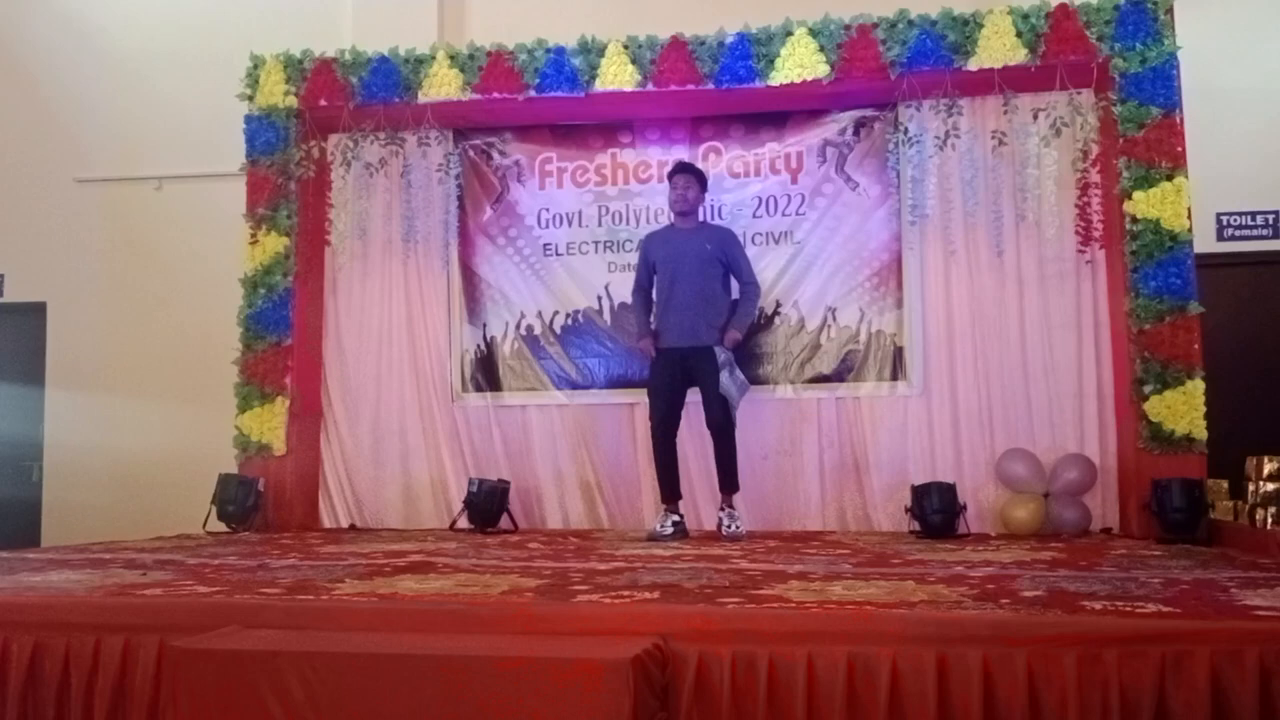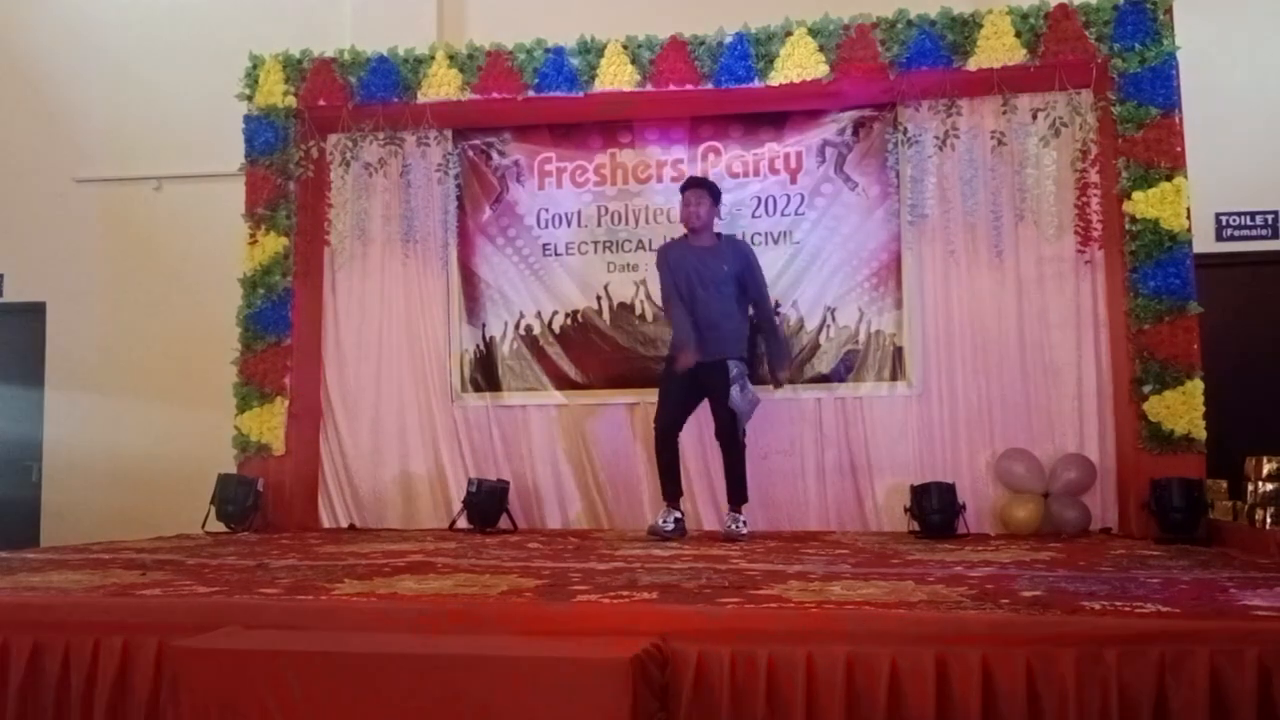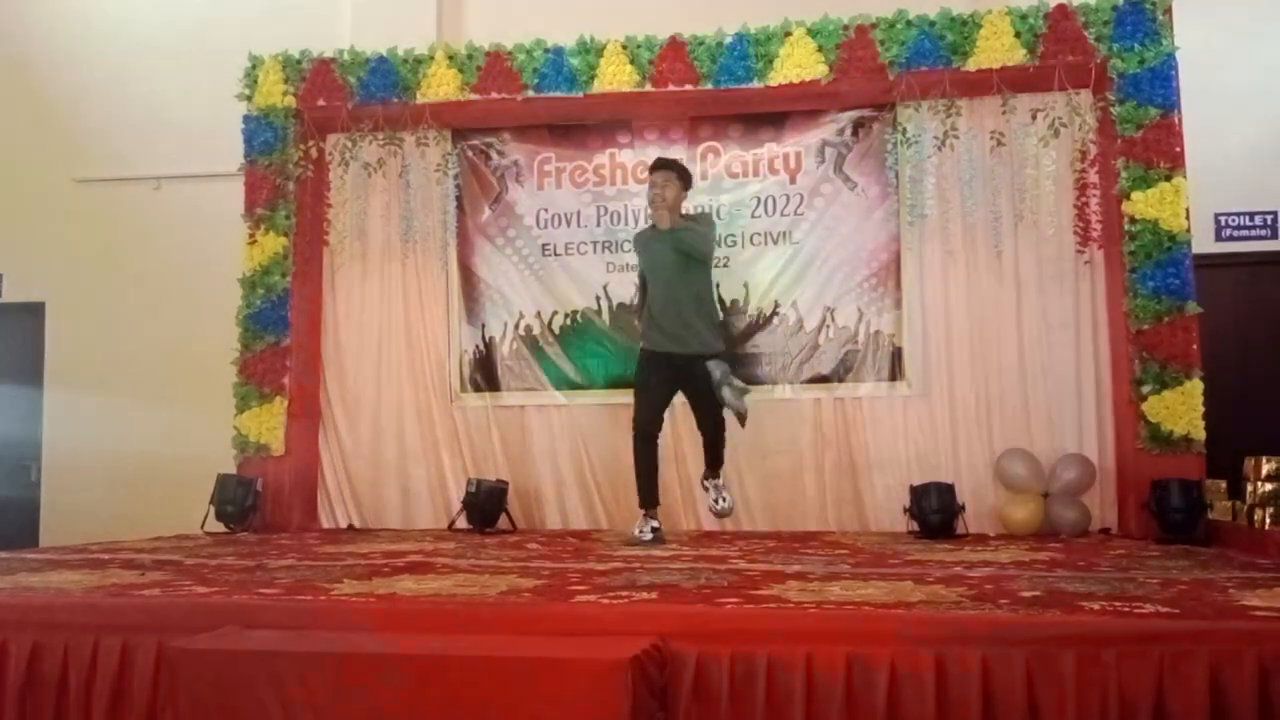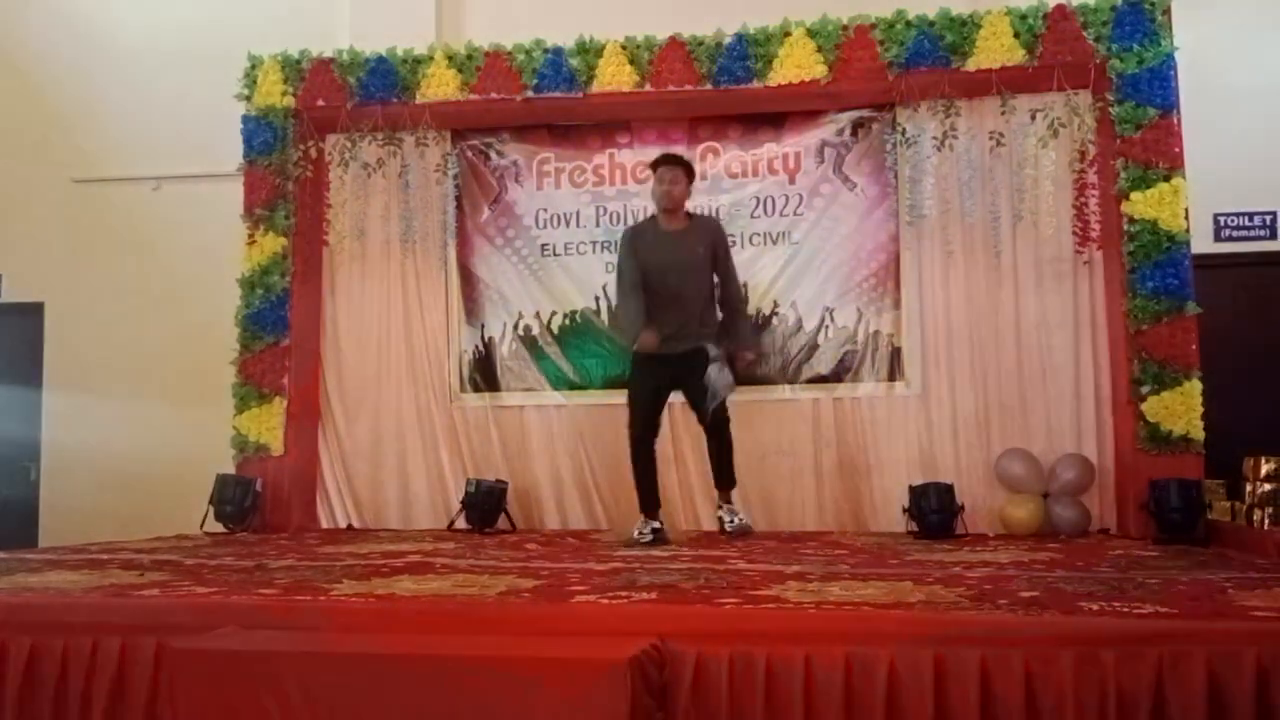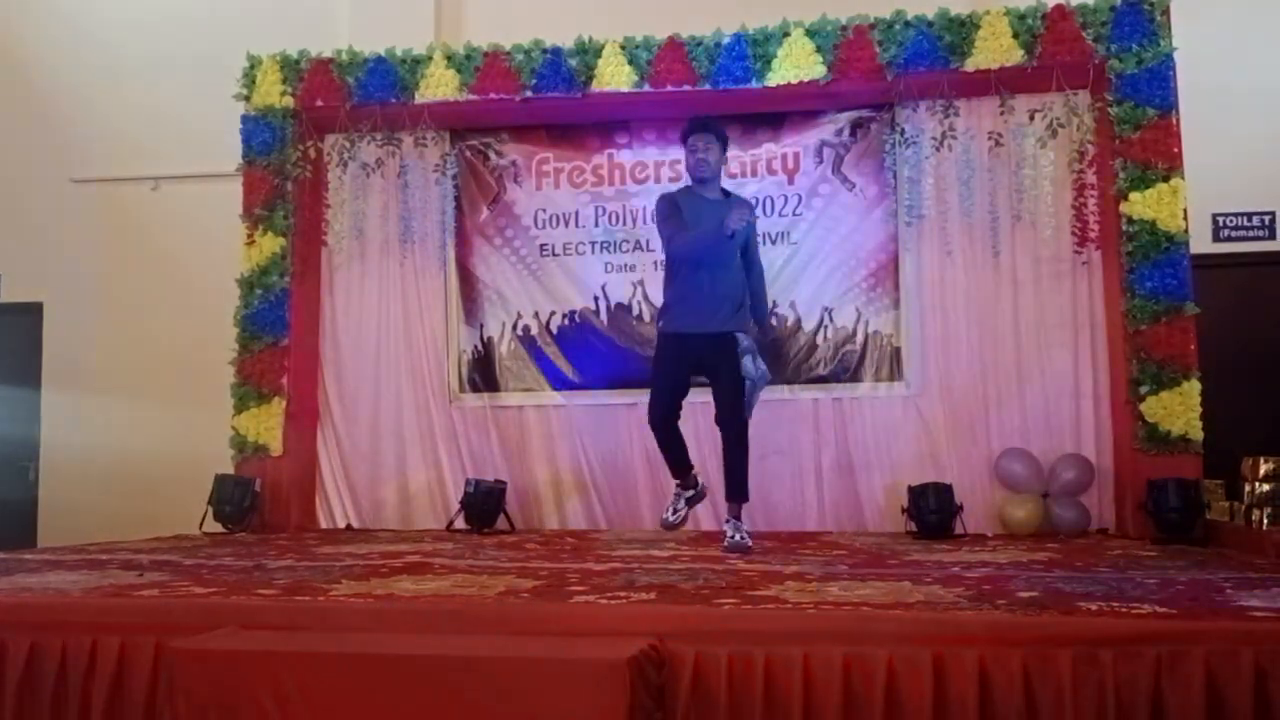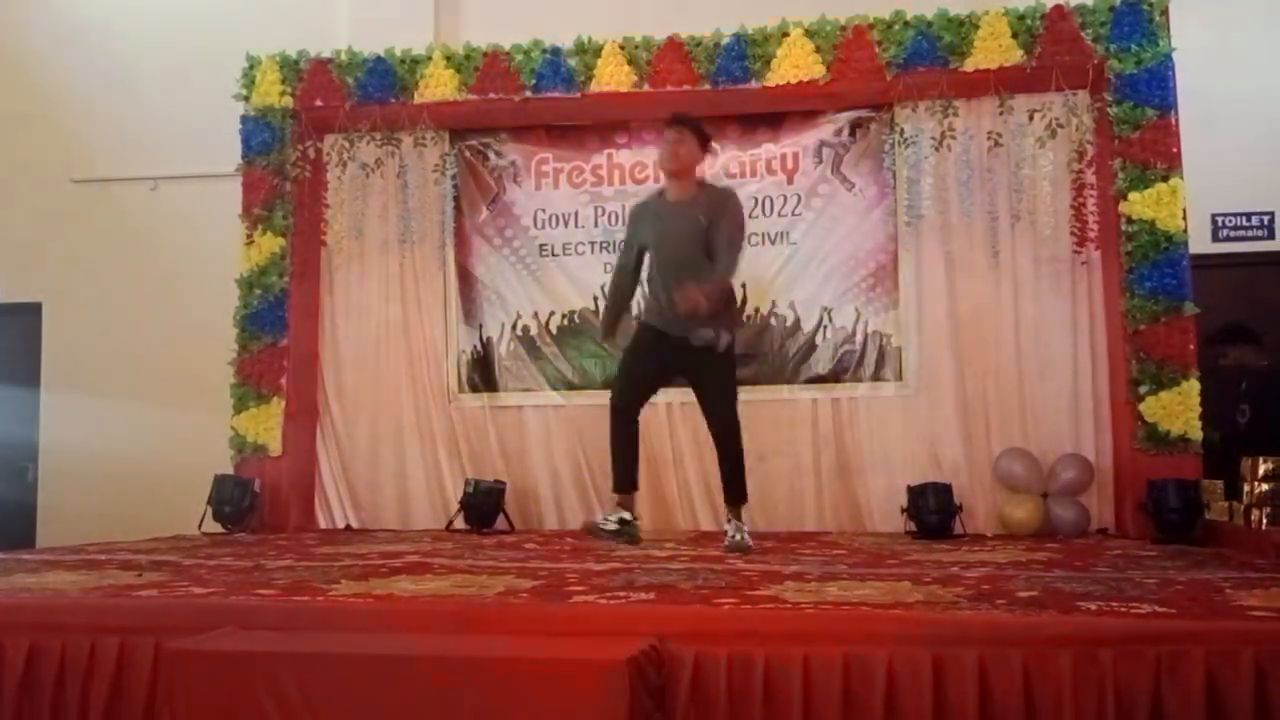
dt=0.4s
person 1, frame 1
left shoulder: (722, 237)
right shoulder: (653, 242)
left elbow: (750, 286)
right elbow: (640, 292)
left wrist: (739, 325)
right wrist: (643, 331)
left hip: (711, 347)
right hip: (667, 349)
left knee: (721, 423)
right knee: (662, 426)
left ankle: (728, 508)
right ankle: (671, 512)
person 1, frame 2
left shoulder: (738, 250)
right shoulder: (669, 253)
left elbow: (762, 305)
right elbow: (672, 305)
left wrist: (778, 359)
right wrist: (684, 345)
left hip: (729, 360)
right hip: (687, 358)
left knee: (730, 436)
right knee: (665, 428)
left ankle: (736, 513)
right ankle: (672, 510)
person 1, frame 3
left shoulder: (700, 224)
right shoulder: (643, 240)
left elbow: (704, 251)
left wrist: (671, 226)
left hip: (701, 349)
right hip: (656, 352)
left knee: (712, 425)
right knee: (644, 429)
left ankle: (713, 478)
right ankle: (650, 517)
person 1, frame 4
left shoulder: (710, 230)
right shoulder: (636, 236)
left elbow: (730, 286)
right elbow: (627, 289)
left wrist: (742, 341)
right wrist: (638, 330)
left hip: (698, 349)
right hip: (651, 353)
left knee: (716, 422)
right knee: (640, 434)
left ankle: (727, 505)
right ankle: (651, 521)
person 1, frame 5
left shoulder: (741, 208)
right shoulder: (671, 203)
left elbow: (752, 270)
right elbow: (677, 249)
left wrist: (760, 320)
right wrist: (724, 227)
left hip: (728, 333)
right hip: (678, 332)
left knee: (732, 421)
right knee: (661, 414)
left ankle: (734, 519)
right ankle: (687, 485)
person 1, frame 6
left shoulder: (723, 202)
right shoulder: (643, 212)
left elbow: (729, 258)
right elbow: (626, 270)
left wrist: (706, 291)
right wrist: (609, 320)
left hip: (710, 335)
right hip: (657, 331)
left knee: (724, 425)
right knee: (622, 405)
left ankle: (735, 521)
right ankle: (624, 512)
